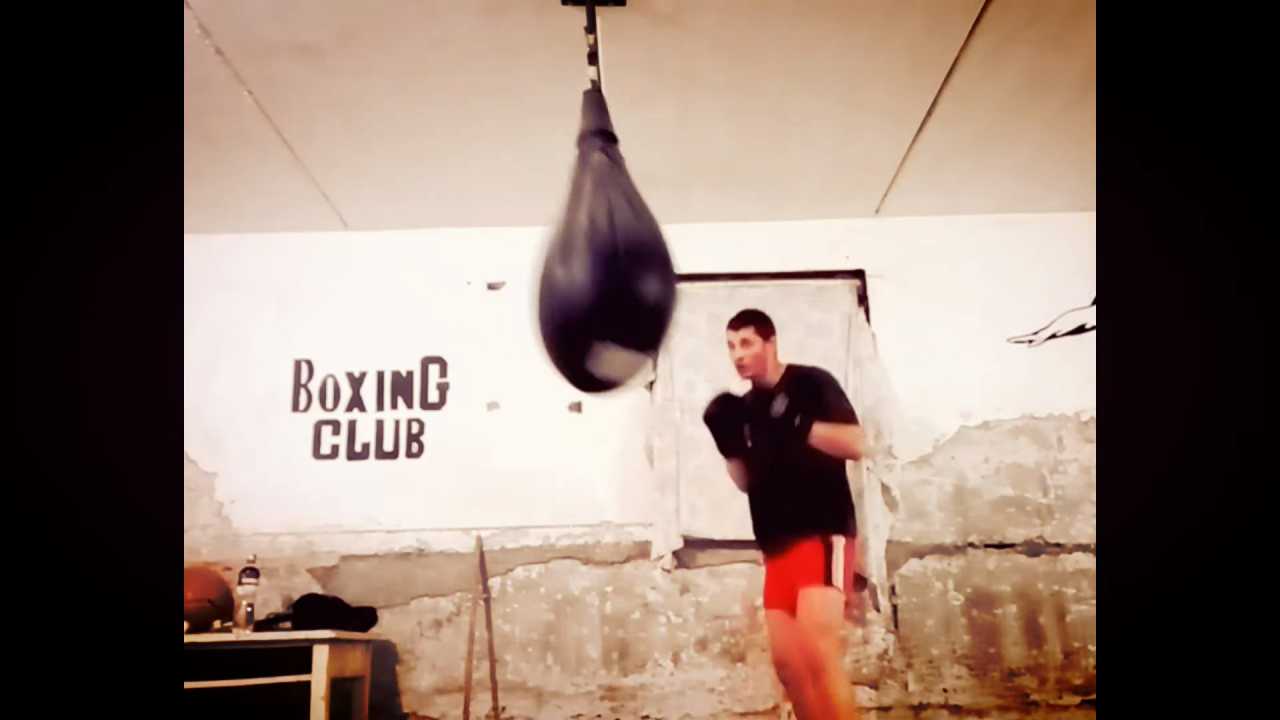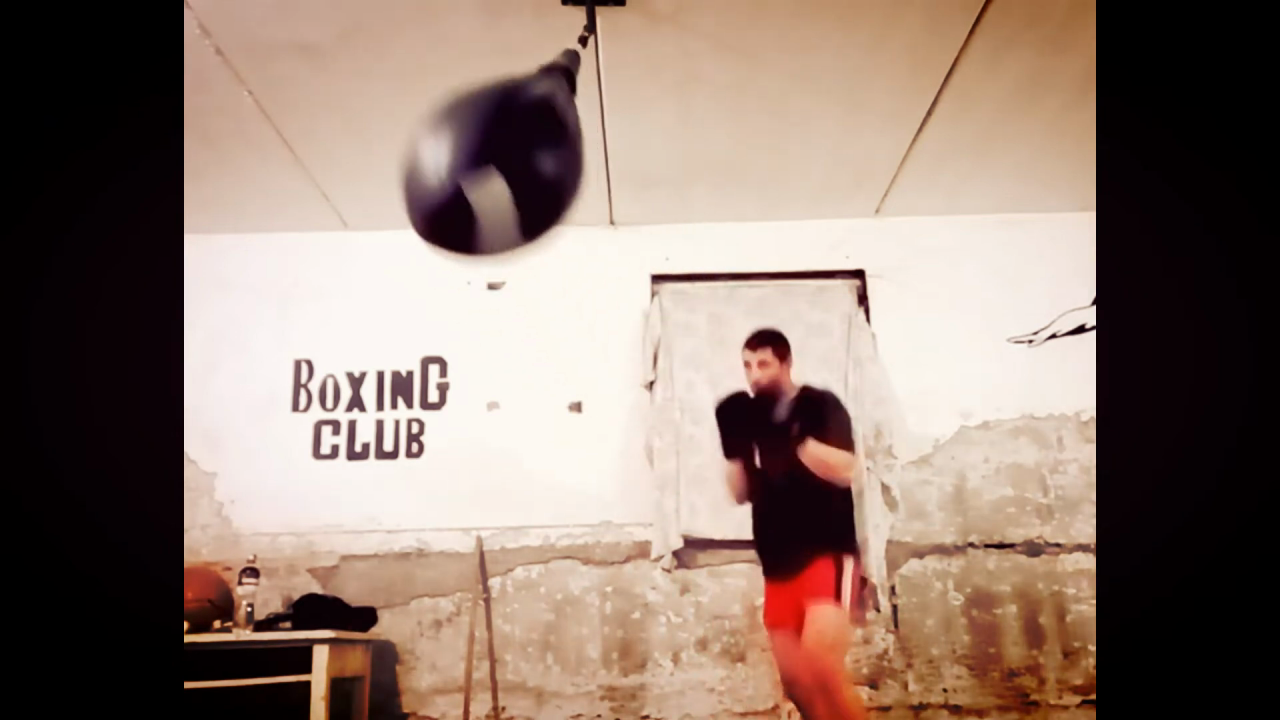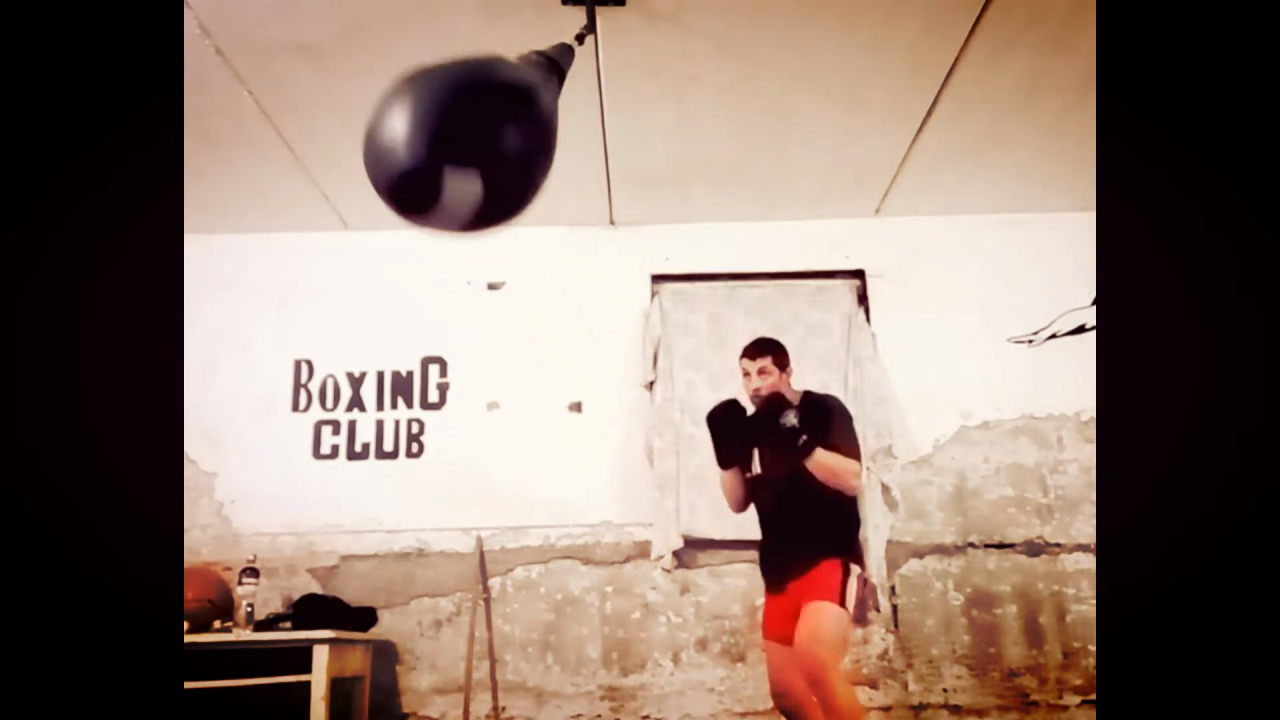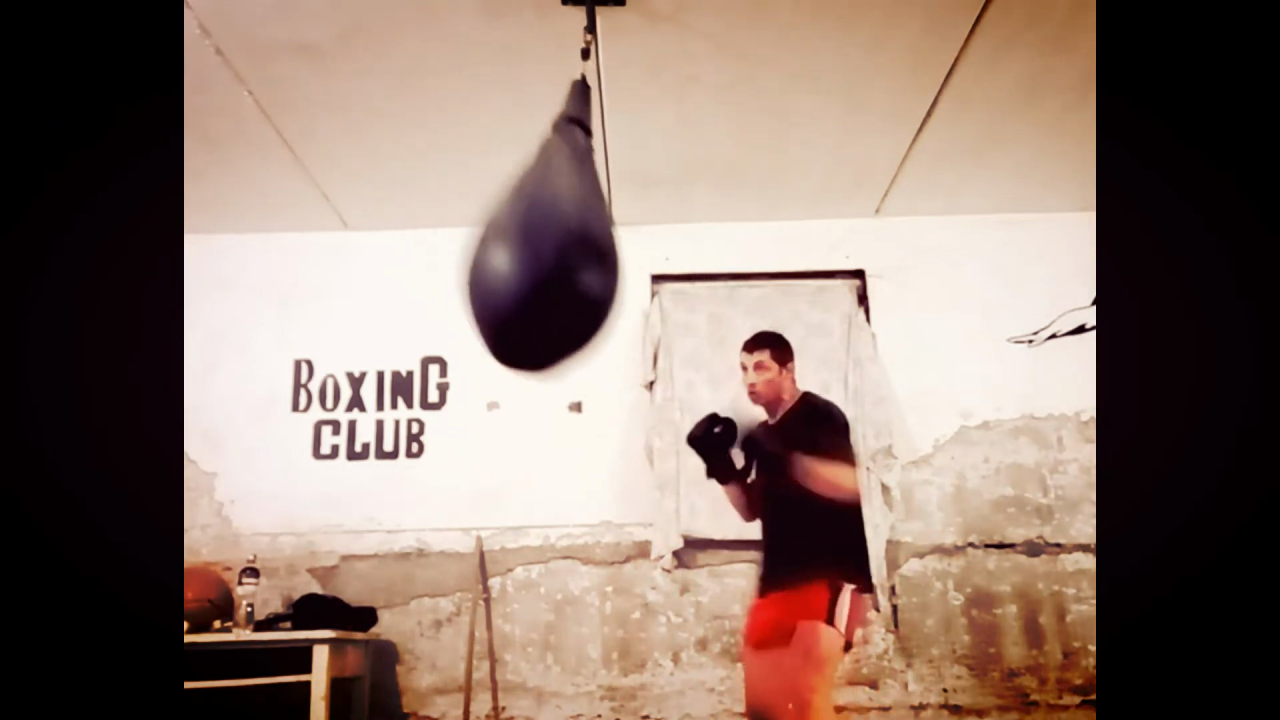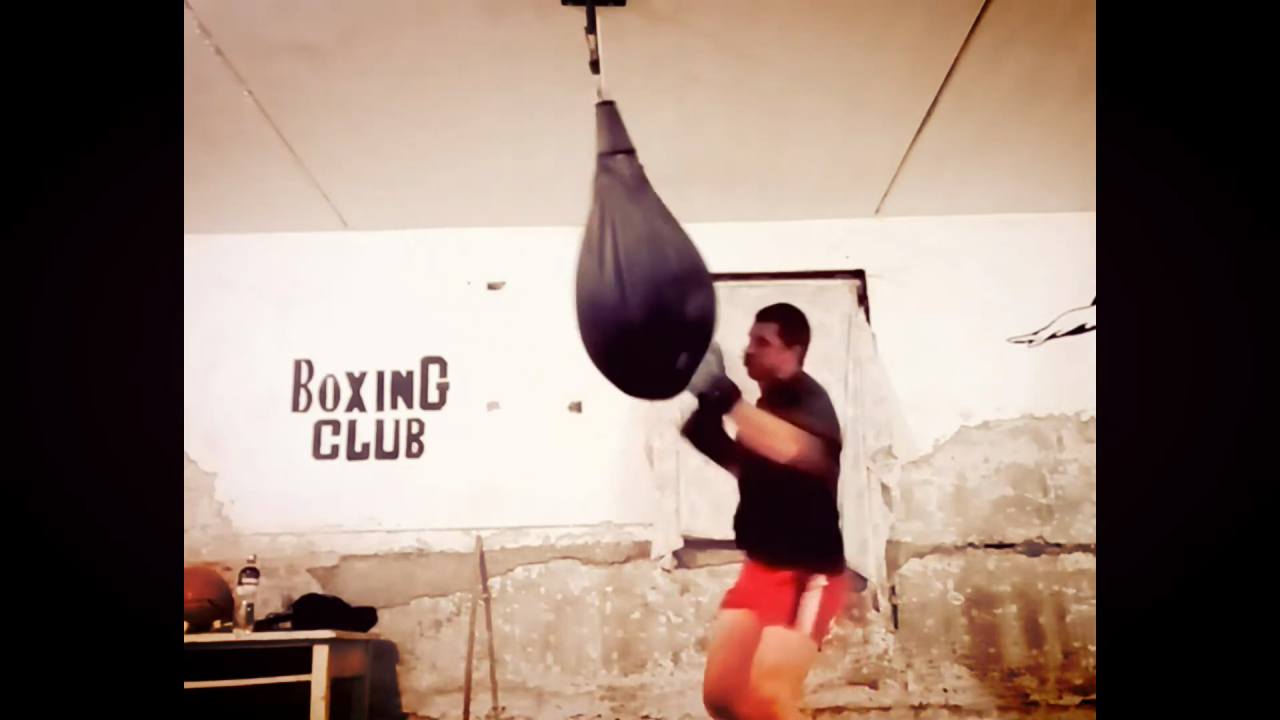
dt=0.3s
person 1, frame 1
left shoulder: (813, 383)
right shoulder: (746, 409)
left elbow: (857, 444)
right elbow: (747, 482)
left wrist: (797, 423)
right wrist: (728, 439)
left hip: (824, 535)
right hip: (779, 544)
left knee: (818, 650)
right knee: (788, 664)
person 1, frame 2
left shoulder: (821, 406)
right shoulder: (753, 422)
left elbow: (844, 472)
right elbow: (741, 493)
left wrist: (793, 433)
right wrist: (731, 439)
left hip: (828, 556)
right hip: (780, 566)
left knee: (823, 666)
right knee: (796, 683)
person 1, frame 3
left shoulder: (825, 410)
right shoulder: (751, 430)
left elbow: (850, 479)
right elbow: (737, 501)
left wrist: (798, 441)
right wrist: (725, 449)
left hip: (831, 561)
right hip: (781, 574)
left knee: (818, 663)
person 1, frame 4
left shoulder: (820, 417)
right shoulder: (760, 435)
left elbow: (847, 485)
right elbow: (750, 509)
left wrist: (786, 458)
right wrist: (719, 461)
left hip: (831, 579)
right hip: (777, 585)
person 1, frame 5
left shoulder: (807, 397)
right shoulder: (766, 400)
left elbow: (786, 447)
left wrist: (724, 394)
right wrist: (708, 435)
left hip: (808, 570)
right hip: (763, 564)
